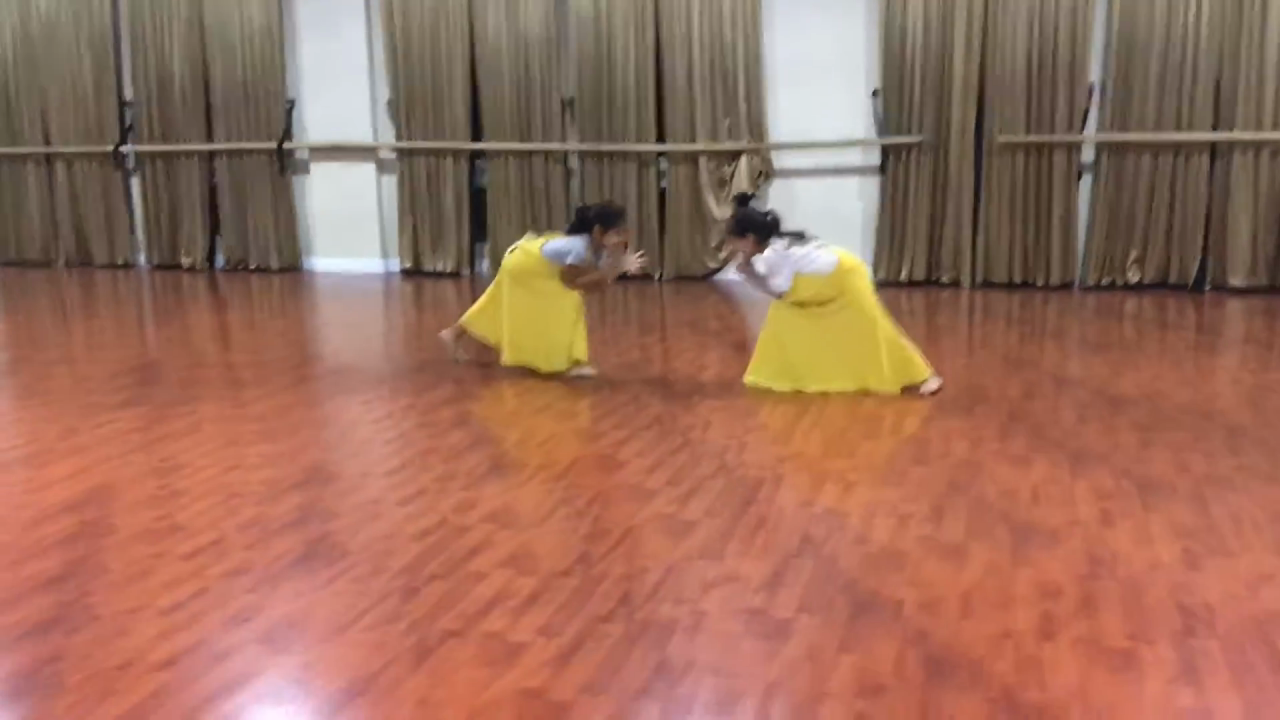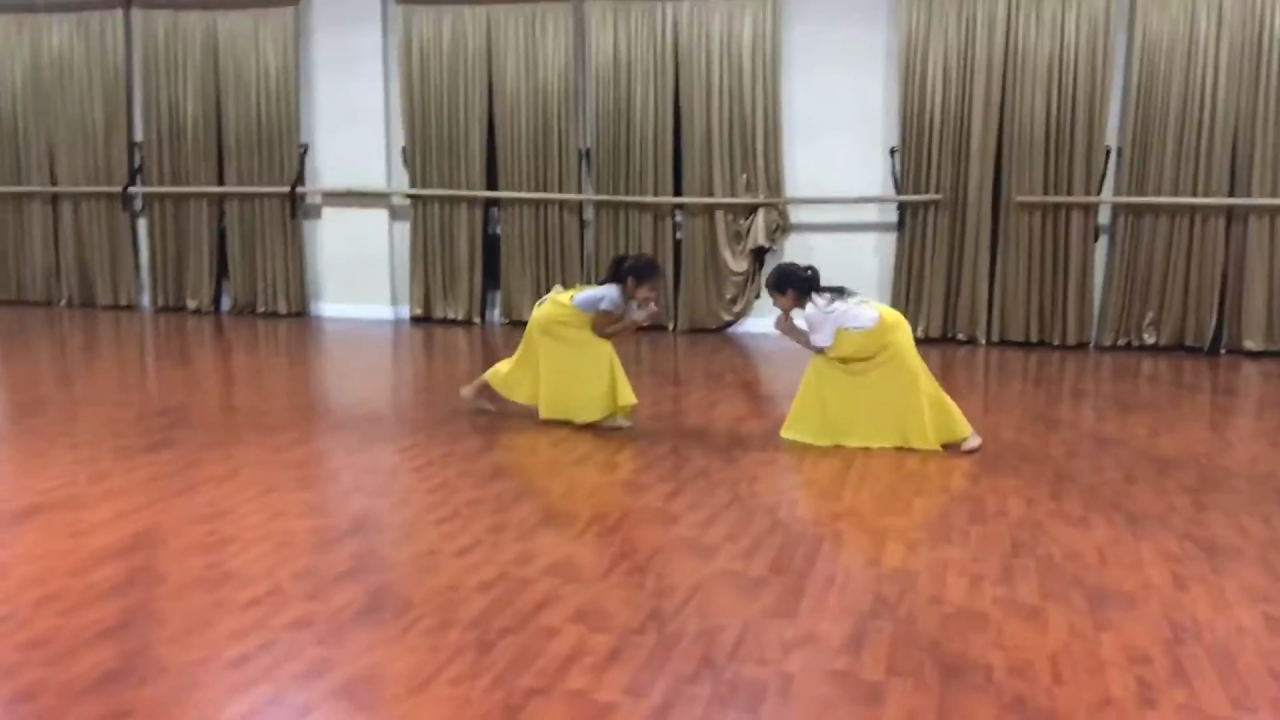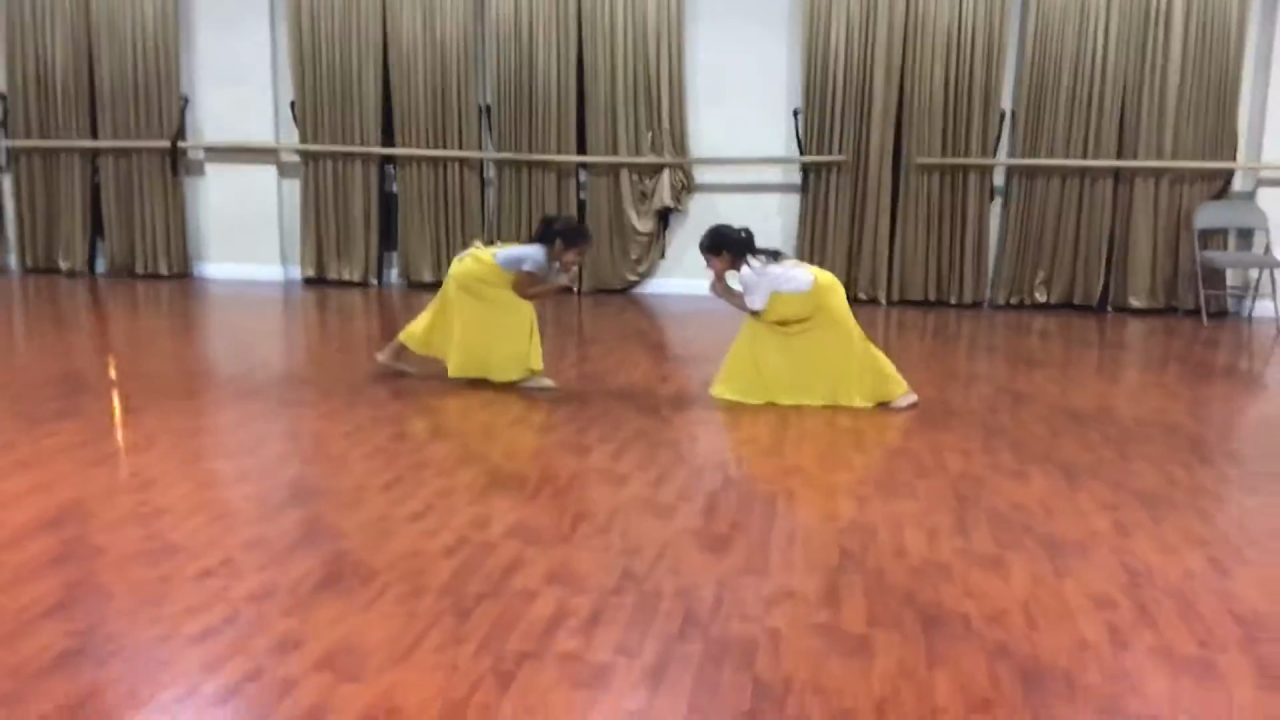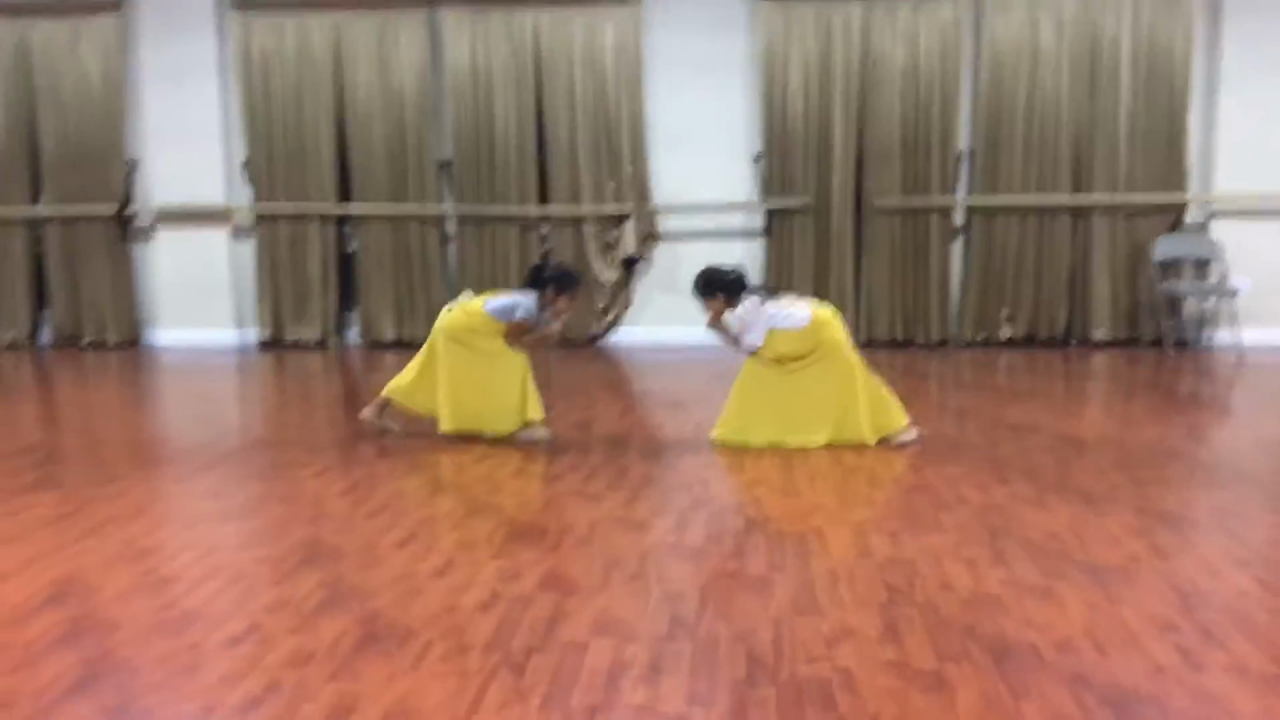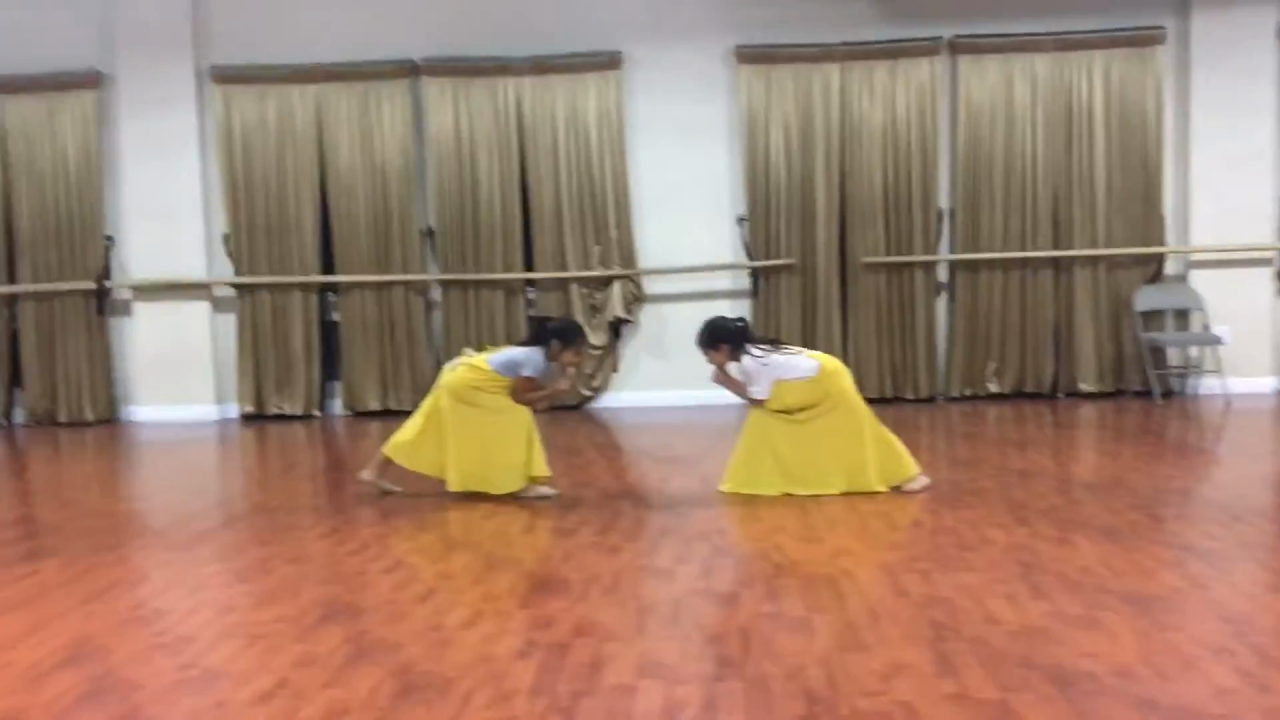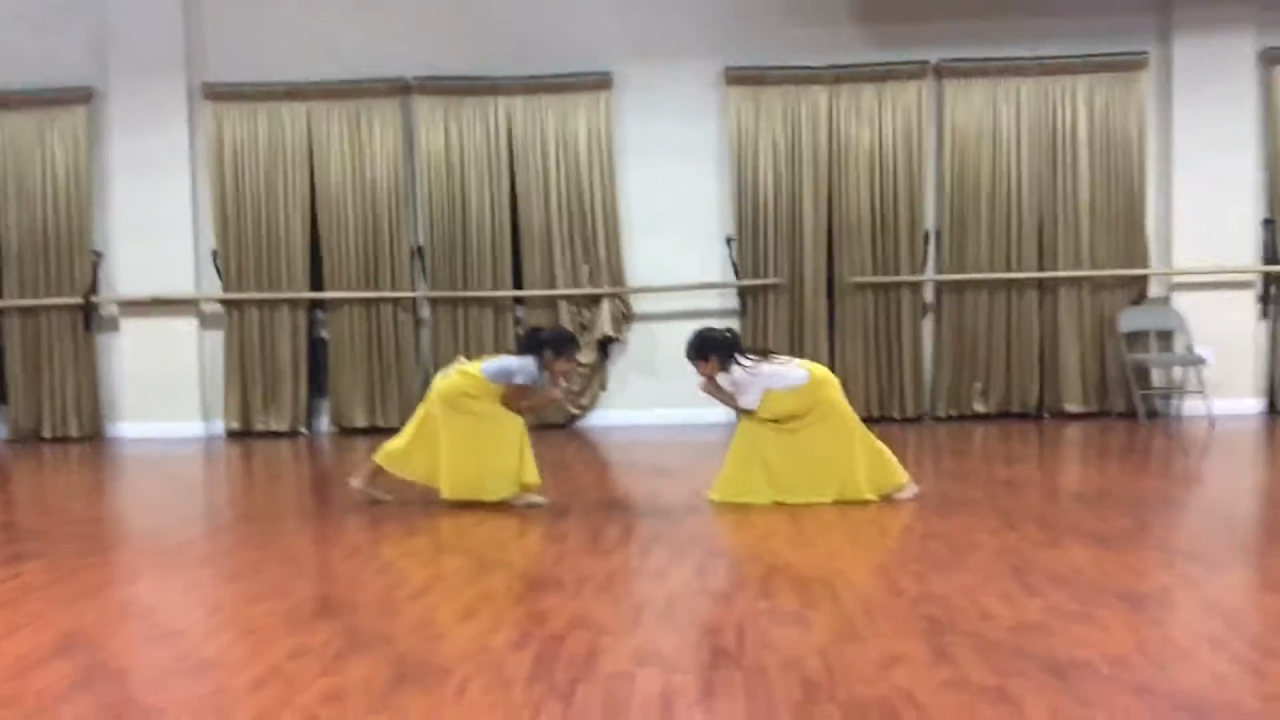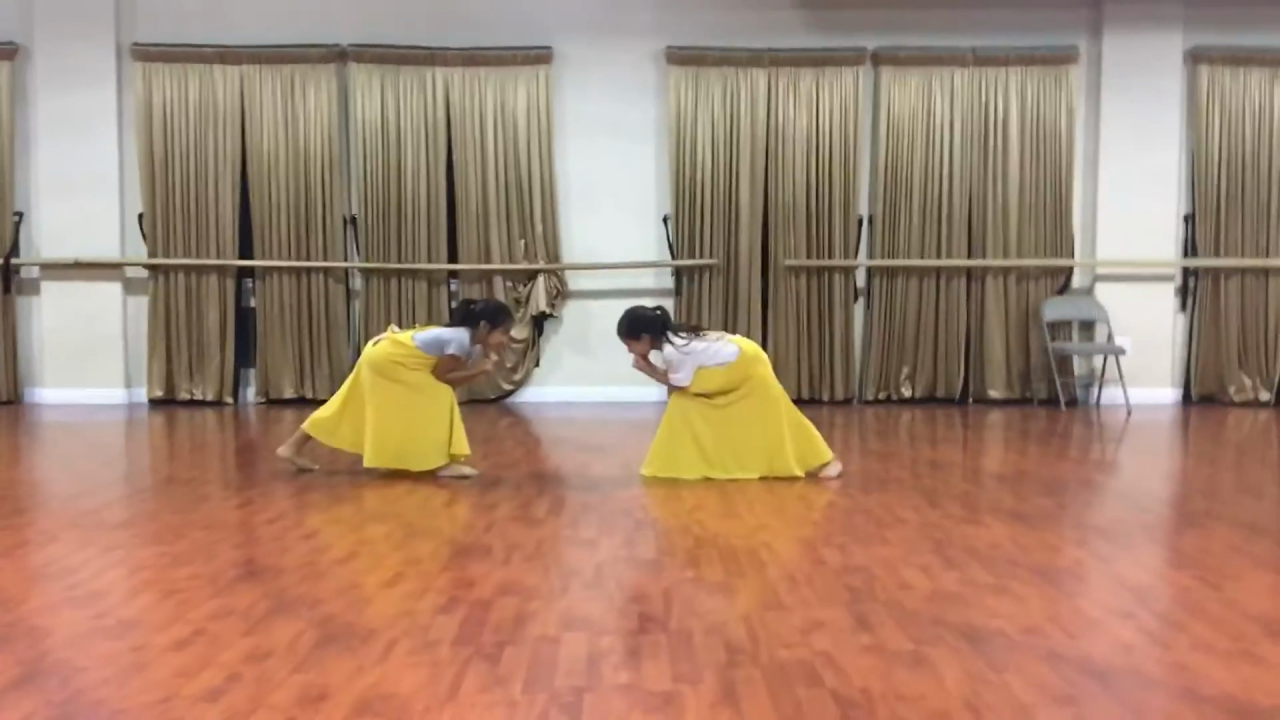
dt=0.4s
person 1, frame 1
left shoulder: (773, 254)
right shoulder: (777, 246)
left elbow: (780, 292)
right elbow: (784, 289)
left wrist: (748, 274)
right wrist: (750, 270)
left hip: (845, 278)
right hip: (830, 283)
left knee: (872, 329)
right knee: (784, 314)
left ankle: (922, 377)
person 1, frame 2
left shoulder: (814, 311)
right shoulder: (818, 300)
left elbow: (821, 348)
right elbow: (822, 341)
left wrist: (789, 331)
right wrist: (792, 329)
left hip: (887, 334)
right hip: (871, 338)
left knee: (914, 386)
right knee: (823, 368)
left ankle: (963, 435)
person 1, frame 3
left shoulder: (749, 273)
right shoulder: (753, 262)
left elbow: (755, 310)
right elbow: (756, 301)
left wrist: (723, 293)
right wrist: (726, 289)
left hip: (821, 295)
right hip: (806, 298)
left knee: (849, 346)
right knee: (757, 330)
left ankle: (898, 392)
right ankle: (752, 385)
person 1, frame 4
left shoulder: (745, 311)
right shoulder: (748, 301)
left elbow: (752, 348)
right elbow: (752, 341)
left wrist: (721, 329)
right wrist: (723, 327)
left hip: (820, 330)
right hip: (806, 334)
left knee: (850, 379)
right knee: (758, 369)
left ankle: (898, 428)
person 1, frame 5
left shoulder: (750, 362)
right shoulder: (751, 353)
left elbow: (758, 400)
right elbow: (757, 393)
left wrist: (726, 381)
right wrist: (728, 378)
left hip: (826, 379)
right hip: (811, 383)
left knee: (858, 429)
right knee: (762, 420)
left ankle: (908, 475)
right ankle: (762, 476)
person 1, frame 6
left shoulder: (740, 373)
right shoulder: (739, 363)
left elbow: (747, 409)
right elbow: (746, 402)
left wrist: (715, 392)
right wrist: (717, 389)
left hip: (815, 388)
right hip: (798, 394)
left knee: (847, 438)
right knee: (753, 428)
left ankle: (899, 484)
person 1, frame 7
left shoulder: (672, 351)
right shoulder: (670, 339)
left elbow: (679, 386)
right elbow: (676, 378)
left wrist: (646, 368)
right wrist: (648, 366)
left hip: (746, 363)
right hip: (730, 368)
left knee: (775, 414)
right knee: (682, 404)
left ankle: (825, 461)
right ankle: (682, 461)
person 2, frame 1
left shoulder: (596, 249)
right shoulder: (580, 249)
left elbow: (601, 281)
right elbow: (569, 283)
left wrist: (623, 267)
right wrist: (600, 275)
left hip: (520, 264)
right hip: (522, 267)
left knee: (495, 308)
right knee: (567, 302)
left ankle: (454, 334)
right ankle: (568, 362)
person 2, frame 2
left shoulder: (627, 300)
right shoulder: (612, 297)
left elbow: (617, 327)
right elbow: (601, 332)
left wrist: (639, 318)
right wrist: (634, 320)
left hip: (551, 317)
right hip: (553, 320)
left knee: (524, 364)
right knee: (598, 354)
left ankle: (475, 389)
right ankle: (603, 413)
person 2, frame 3
left shoulder: (549, 261)
right shoulder: (537, 258)
left elbow: (536, 289)
right elbow: (522, 292)
left wrist: (561, 282)
right wrist: (557, 285)
left hip: (469, 273)
right hip: (473, 275)
left knee: (438, 319)
right knee: (519, 314)
left ankle: (392, 353)
right ankle: (523, 373)
person 2, frame 4
left shoulder: (539, 306)
right shoulder: (529, 305)
left elbow: (527, 338)
right elbow: (512, 342)
left wrist: (550, 330)
right wrist: (548, 333)
left hip: (455, 323)
right hip: (462, 327)
left knee: (426, 373)
right knee: (511, 364)
left ankle: (376, 409)
right ankle: (518, 425)
person 2, frame 5
left shoulder: (542, 359)
right shoulder: (535, 360)
left elbow: (536, 400)
right elbow: (519, 399)
left wrist: (557, 386)
right wrist: (555, 389)
left hip: (459, 380)
right hip: (466, 384)
left knee: (424, 430)
right knee: (516, 421)
left ankle: (375, 470)
right ankle: (522, 483)
person 2, frame 6
left shoulder: (538, 370)
right shoulder: (528, 369)
left elbow: (523, 403)
right elbow: (511, 406)
left wrist: (549, 394)
right wrist: (547, 398)
left hip: (452, 388)
right hip: (458, 392)
left knee: (416, 439)
right knee: (508, 429)
left ankle: (365, 478)
right ankle: (514, 491)
person 2, frame 7
left shoulder: (472, 344)
right shoulder: (460, 340)
left elbow: (453, 376)
right elbow: (441, 377)
left wrist: (482, 368)
right wrist: (479, 370)
left hip: (382, 355)
right hip: (388, 359)
left knee: (345, 409)
right knee: (438, 399)
left ankle: (293, 447)
right ankle: (442, 463)
